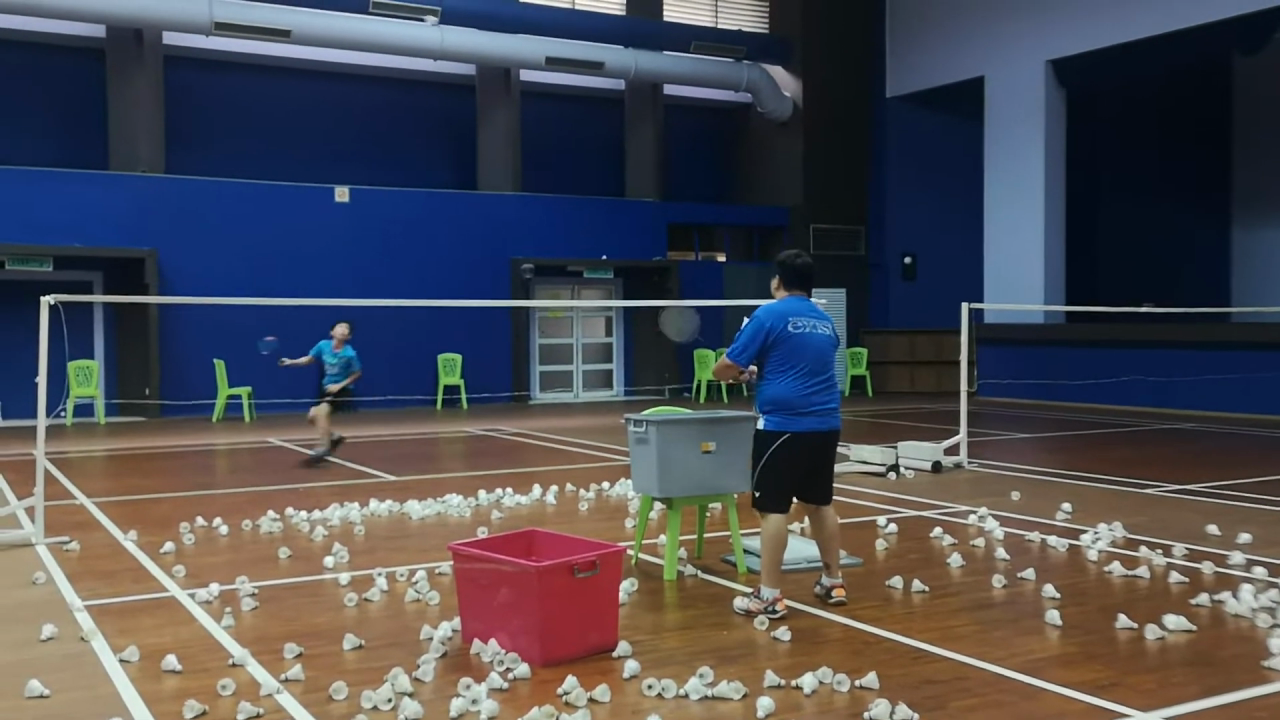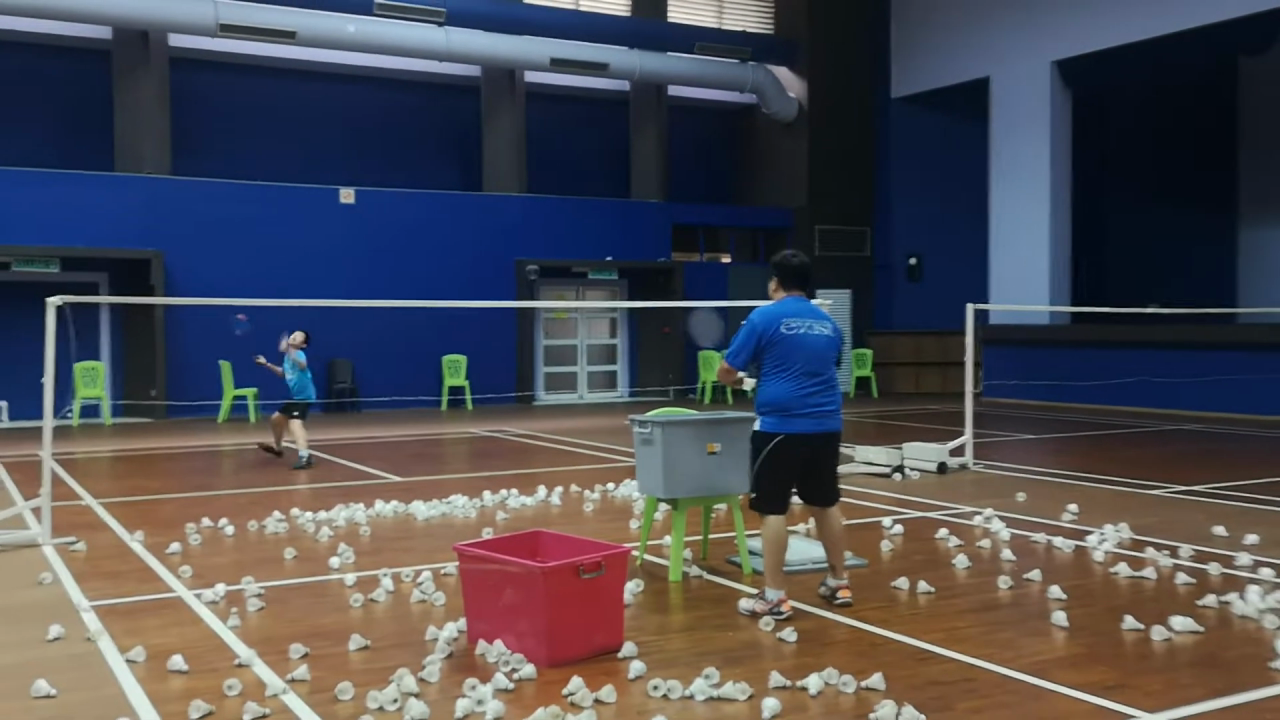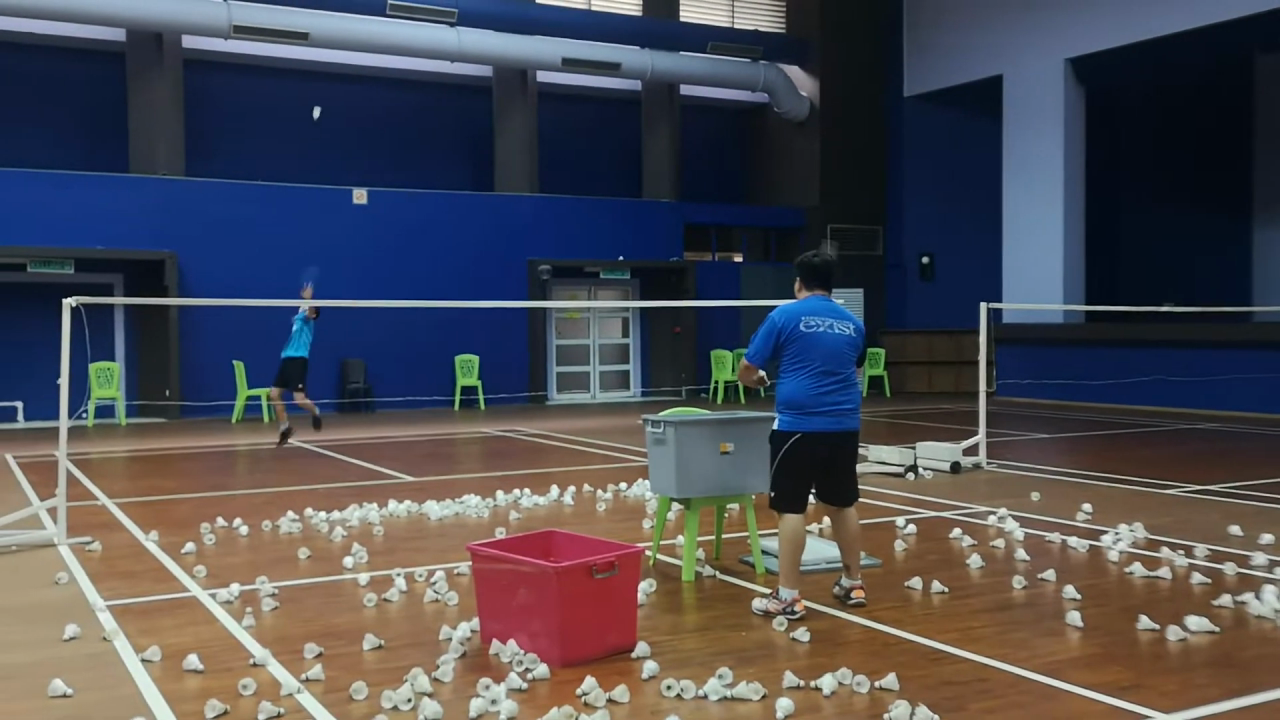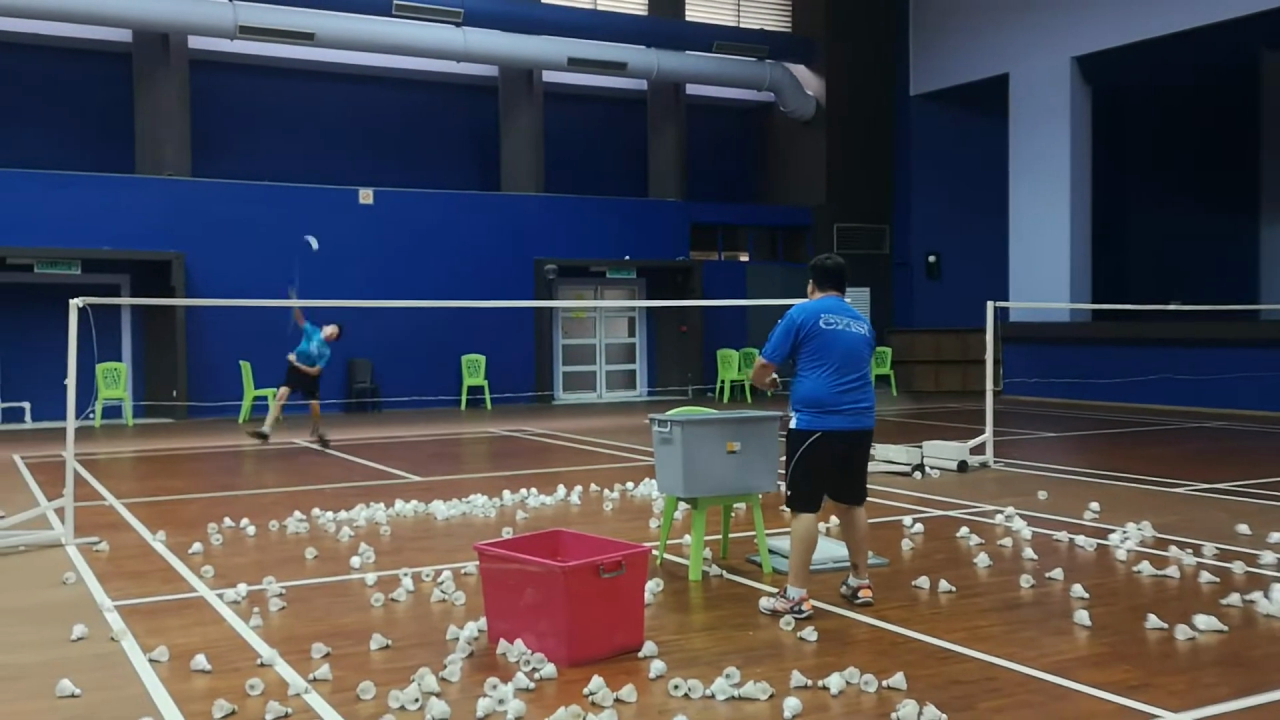
dt=0.3s
person 1, frame 1
left shoulder: (768, 316)
right shoulder: (826, 322)
left elbow: (727, 368)
left wrist: (724, 374)
right wrist: (758, 372)
left hip: (783, 425)
right hip: (826, 425)
left knee: (773, 508)
right knee: (821, 503)
left ankle: (769, 596)
right ankle: (833, 582)
person 1, frame 2
left shoulder: (764, 318)
right shoulder: (829, 324)
left elbow: (726, 371)
left wrist: (735, 380)
left hip: (780, 428)
right hip: (826, 427)
left knee: (772, 510)
right knee: (826, 505)
left ankle: (774, 597)
right ankle: (839, 583)
person 1, frame 3
left shoulder: (784, 316)
right shoulder: (853, 323)
left elbow: (746, 369)
left wrist: (755, 380)
left hip: (798, 425)
right hip: (844, 426)
left knee: (791, 508)
right knee: (843, 504)
left ankle: (787, 597)
right ankle: (853, 584)
person 1, frame 4
left shoulder: (802, 314)
right shoulder: (862, 324)
left elbow: (765, 366)
left wrist: (763, 382)
left hip: (815, 424)
right hip: (859, 424)
left knee: (804, 507)
right knee: (851, 503)
left ankle: (796, 596)
right ankle: (860, 583)
